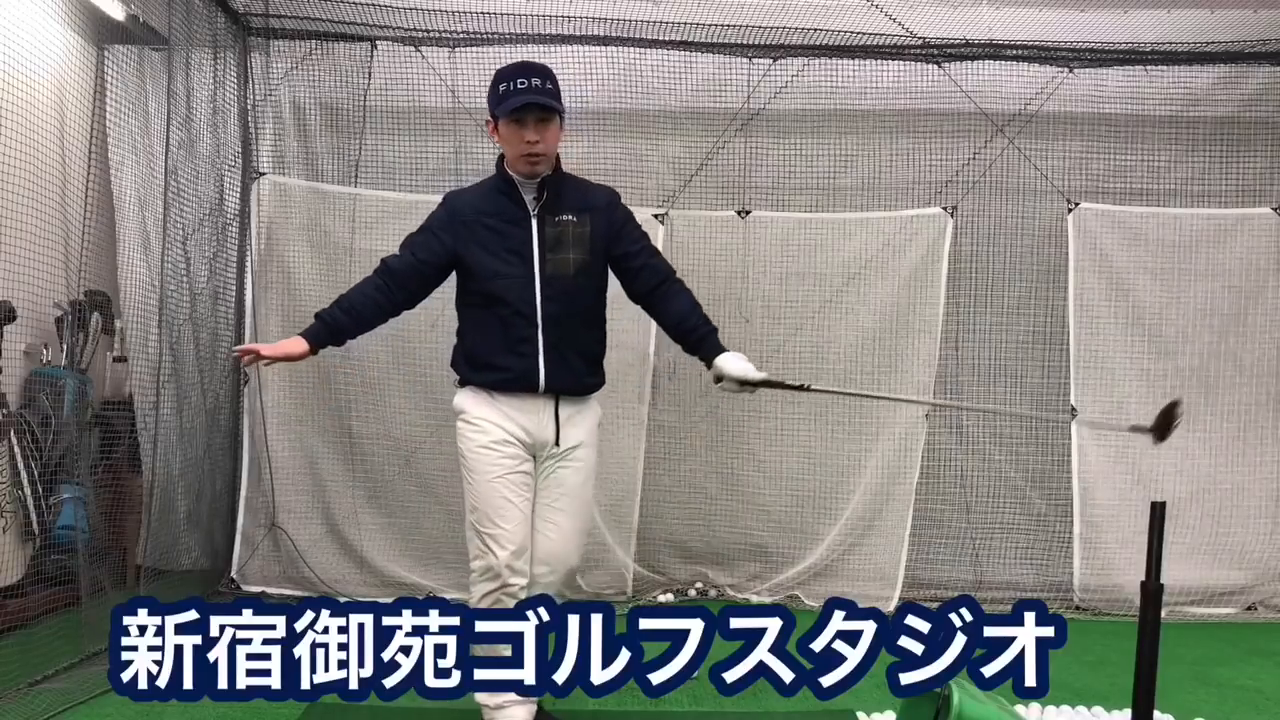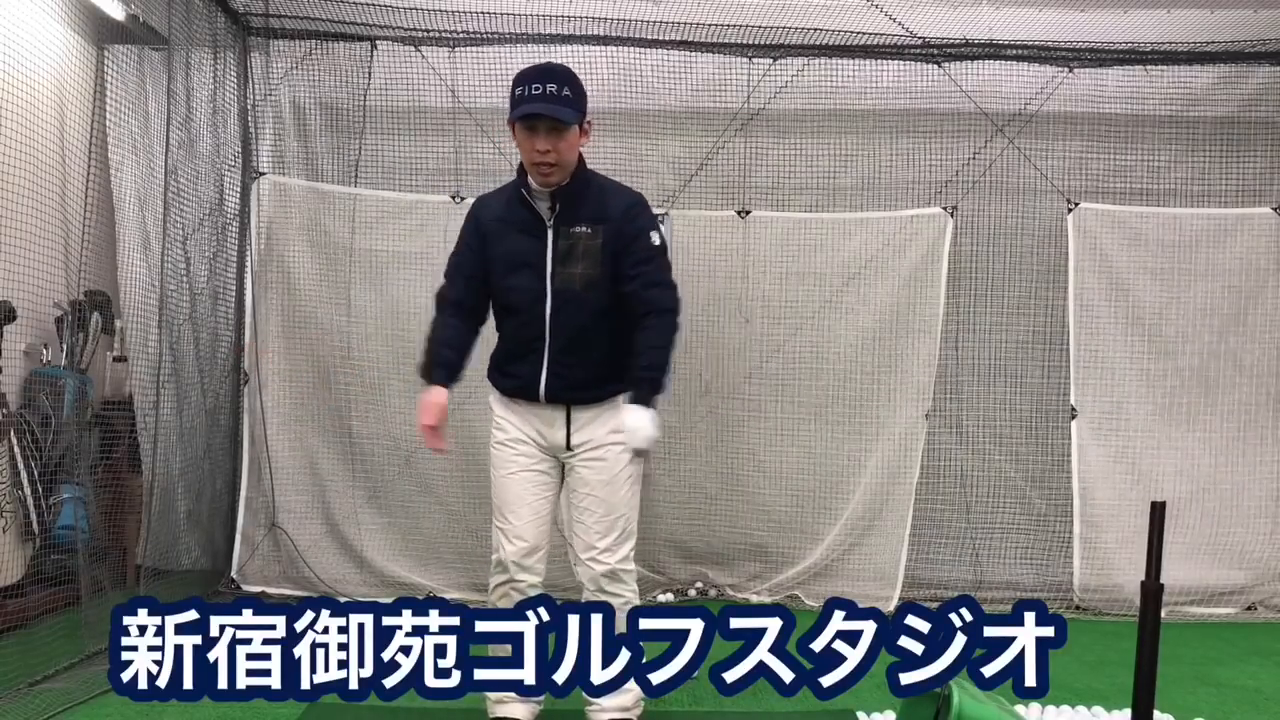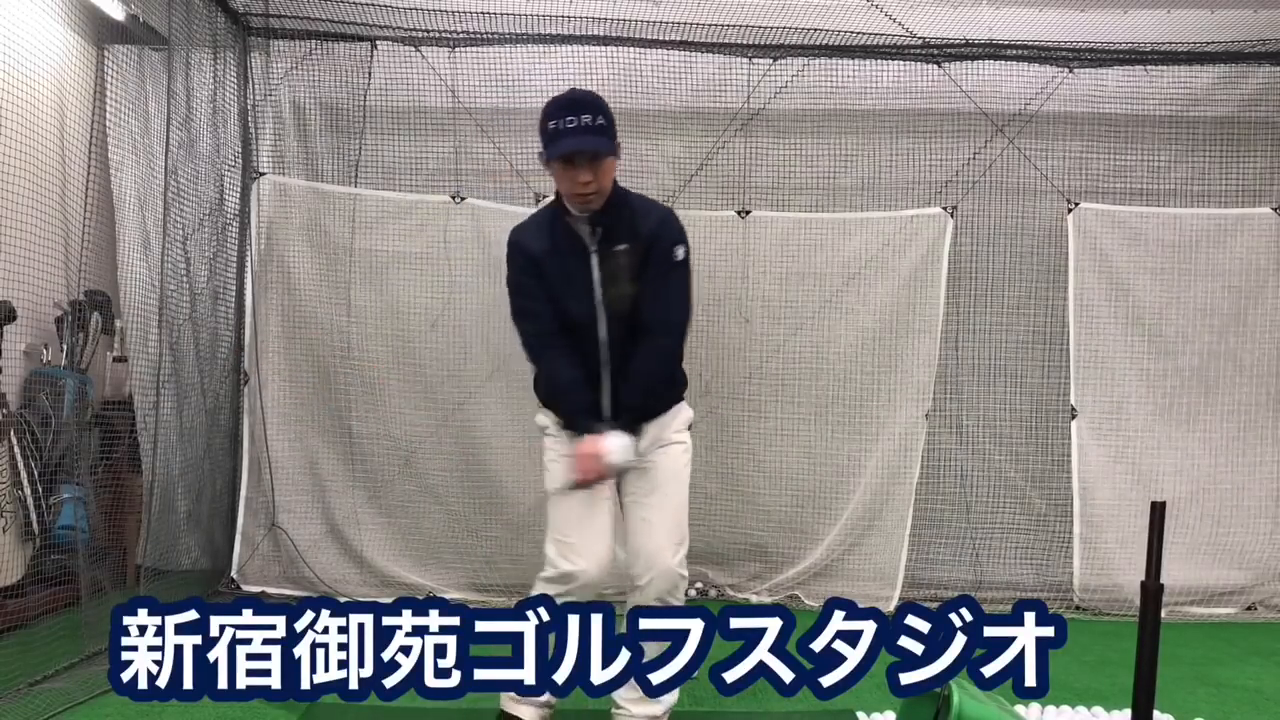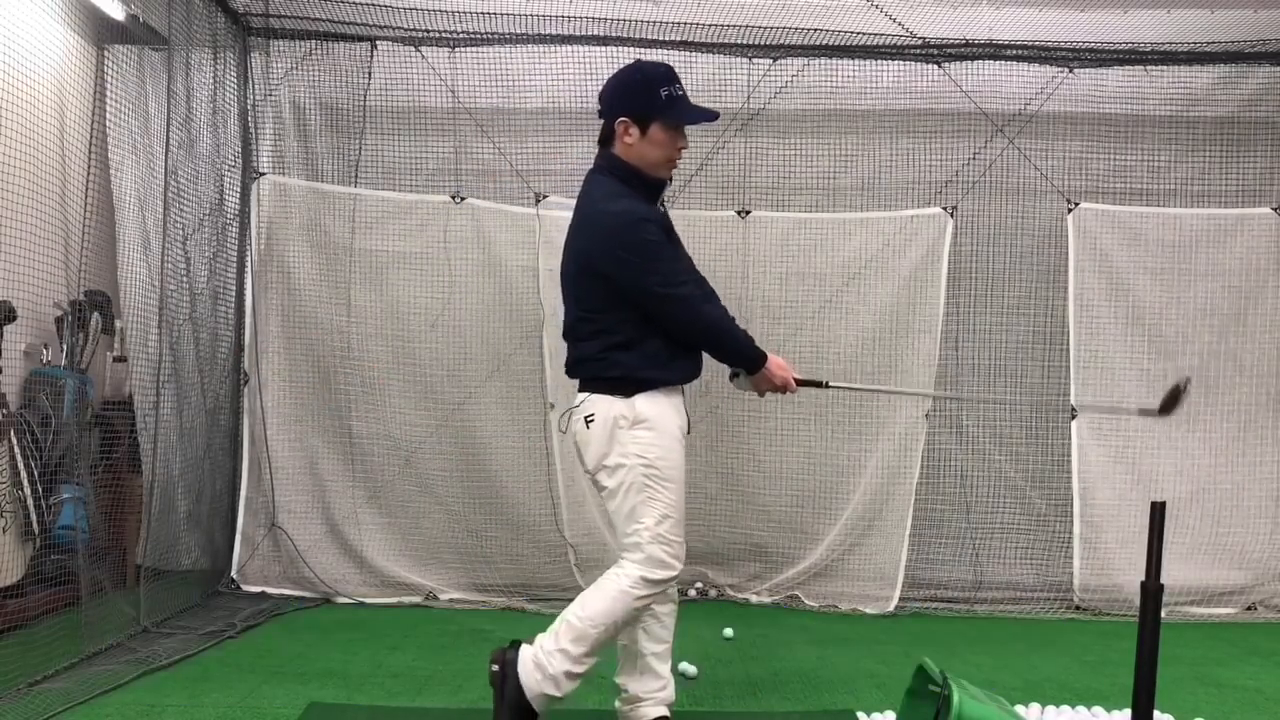
dt=1s
person 1, frame 1
left shoulder: (598, 207)
right shoulder: (464, 212)
left elbow: (657, 285)
right elbow: (395, 281)
left wrist: (715, 351)
right wrist: (313, 337)
left hip: (574, 412)
right hip: (491, 411)
left knee: (556, 563)
right knee: (500, 567)
person 1, frame 2
left shoulder: (622, 211)
right shoulder: (490, 215)
left elbow: (653, 313)
right elbow: (459, 306)
left wrist: (639, 401)
right wrist: (438, 380)
left hip: (603, 414)
right hip: (517, 414)
left knee: (606, 567)
right knee: (515, 566)
person 1, frame 3
left shoulder: (657, 227)
right shoulder: (532, 244)
left elbow: (662, 341)
right elbow: (548, 351)
left wrist: (622, 436)
right wrist: (583, 434)
left hip: (653, 424)
right hip: (577, 429)
left knee: (659, 573)
right knee: (574, 571)
person 1, frame 4
left shoulder: (637, 200)
right shoulder: (616, 218)
left elbow: (692, 288)
right elbow: (686, 310)
left wrist: (745, 356)
right wrist: (756, 360)
left hip: (657, 404)
right hip: (631, 410)
left knee: (663, 562)
right knee: (652, 563)
